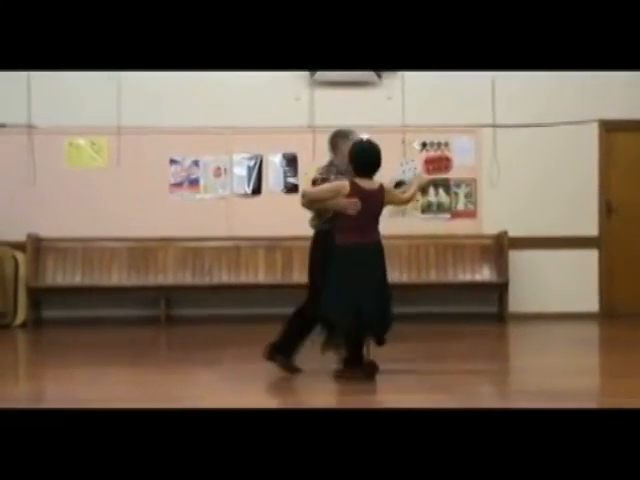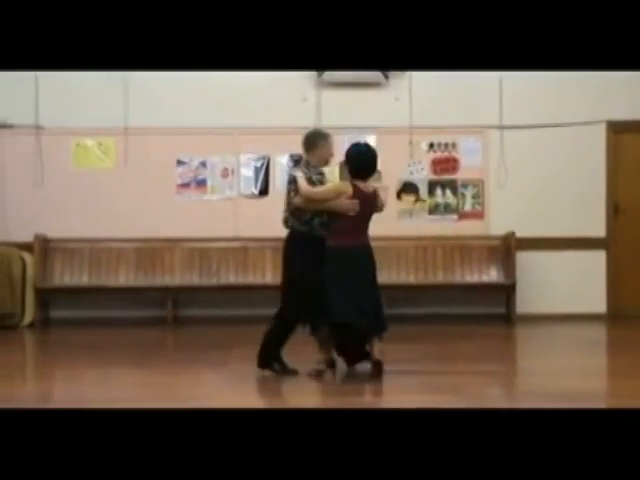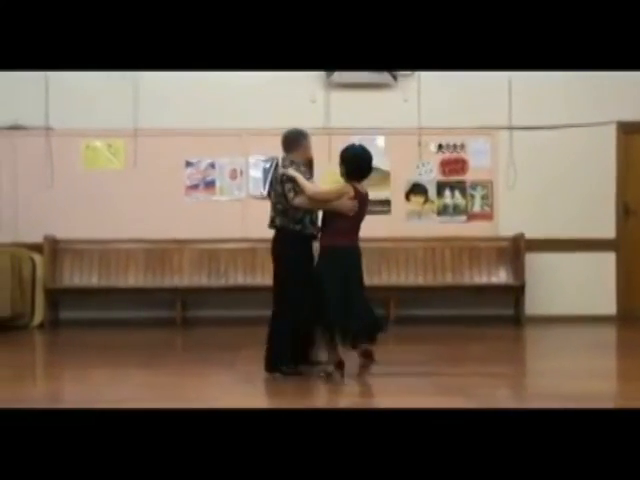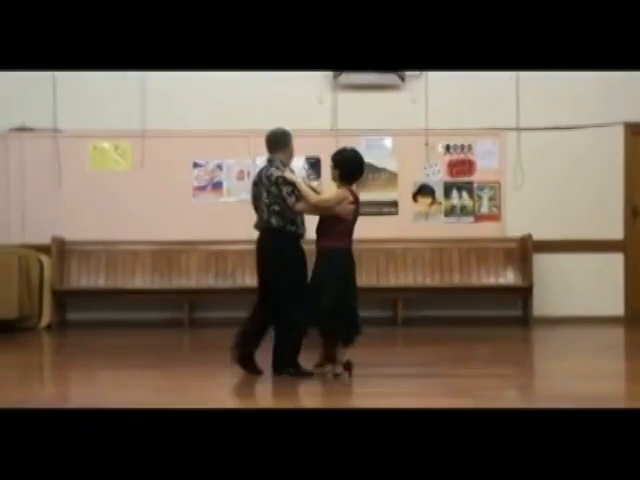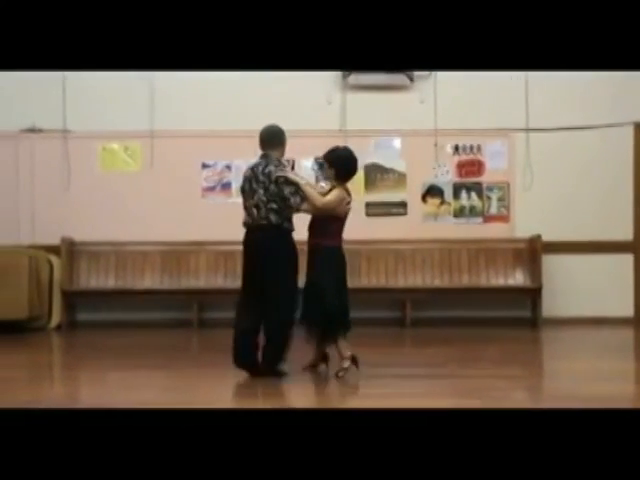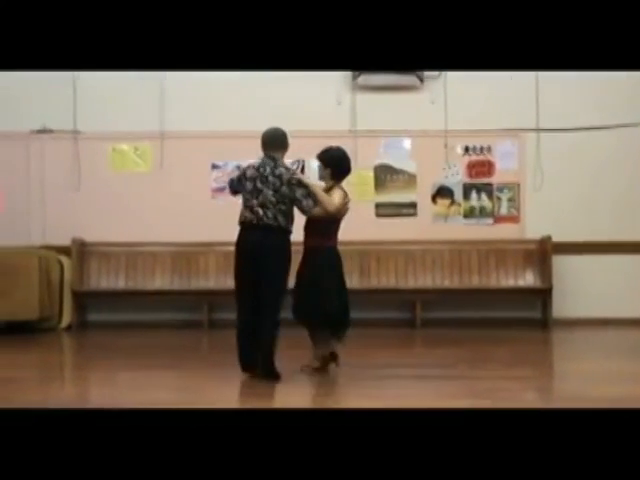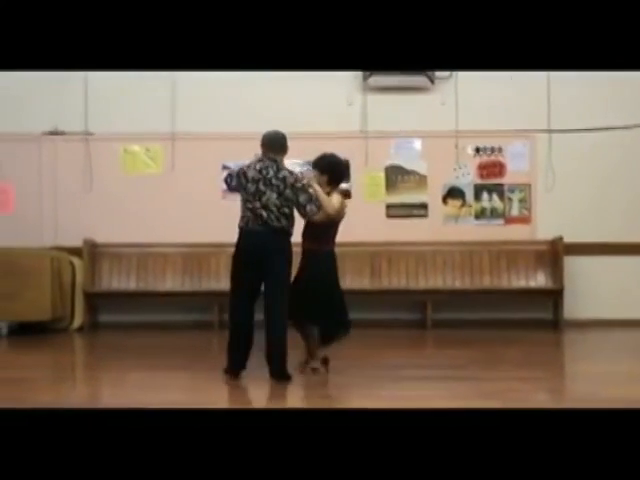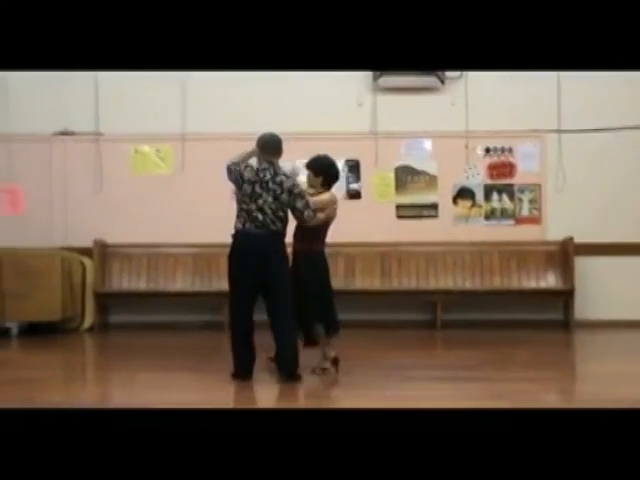
dt=0.2s
person 1, frame 1
left shoulder: (349, 174)
right shoulder: (328, 174)
right elbow: (309, 200)
right wrist: (338, 204)
right hip: (328, 244)
right knee: (318, 302)
right ankle: (280, 350)
person 1, frame 2
left shoulder: (314, 174)
right shoulder: (304, 174)
right elbow: (299, 200)
right wrist: (337, 205)
left hip: (315, 245)
right hip: (302, 245)
left knee: (323, 300)
right knee: (293, 304)
left ankle: (333, 351)
right ankle: (269, 356)
person 1, frame 3
left shoulder: (283, 171)
right shoulder: (289, 172)
right elbow: (299, 201)
right wrist: (337, 204)
left hip: (290, 241)
right hip: (293, 243)
left knee: (292, 299)
right knee: (294, 301)
left ankle: (296, 354)
right ankle: (280, 359)
person 1, frame 4
left shoulder: (262, 174)
right shoulder: (280, 174)
right elbow: (296, 205)
right wrist: (336, 209)
left hip: (268, 241)
right hip: (285, 244)
left knee: (269, 300)
right knee: (293, 303)
left ankle: (245, 349)
right ankle: (287, 361)
person 1, frame 5
left shoulder: (250, 172)
right shoulder: (281, 173)
right elbow: (297, 204)
left hip: (253, 237)
right hip: (277, 239)
left knee: (251, 299)
right knee: (281, 301)
left ankle: (245, 356)
right ankle: (270, 361)
person 1, frame 6
left shoulder: (248, 171)
right shoulder: (290, 176)
left elbow: (233, 186)
right elbow: (309, 208)
left hip: (248, 238)
right hip: (276, 241)
left knee: (247, 301)
right knee: (270, 304)
left ankle: (249, 361)
right ankle: (266, 365)
person 1, frame 7
left shoulder: (248, 173)
right shoulder: (292, 179)
left elbow: (228, 178)
right elbow: (312, 213)
left wrist: (256, 161)
left hip: (249, 241)
right hip: (278, 244)
left knee: (242, 304)
right knee: (277, 306)
left ankle: (236, 363)
right ankle: (278, 367)
person 1, frame 8
left shoulder: (243, 173)
right shoulder: (288, 183)
left elbow: (233, 164)
right elbow: (306, 217)
left wrist: (253, 151)
left hip: (245, 244)
right hip: (273, 246)
left knee: (242, 307)
right knee: (281, 306)
left ankle: (243, 367)
right ankle: (289, 365)
person 2, frame 1
left shoulder: (345, 187)
right shoulder: (383, 191)
left elbow: (307, 193)
right elbow: (405, 198)
right wrist: (417, 184)
left hip: (348, 254)
right hip: (373, 253)
left knee: (342, 308)
right knee: (371, 307)
left ankle: (353, 363)
right ankle: (367, 361)
person 2, frame 2
left shoulder: (345, 189)
right shoulder: (373, 192)
left elbow: (308, 193)
left wrist: (300, 176)
left hip: (341, 256)
right hip: (362, 254)
left knee: (338, 307)
right knee: (366, 306)
left ankle: (350, 359)
right ankle: (375, 357)
person 2, frame 3
left shoulder: (345, 190)
right shoulder: (360, 192)
left elbow: (313, 194)
left wrist: (296, 175)
left hip: (336, 255)
right hip: (349, 254)
left knee: (332, 308)
right knee: (349, 306)
left ankle: (336, 361)
right ankle: (364, 348)
person 2, frame 4
left shoulder: (343, 195)
right shoulder: (346, 195)
left elbow: (315, 201)
right elbow: (322, 203)
left wrist: (296, 180)
left hip: (333, 258)
right hip: (336, 257)
left knee: (329, 310)
right knee: (326, 309)
left ankle: (343, 362)
right ankle: (330, 354)
person 2, frame 5
left shoulder: (339, 194)
right shoulder: (333, 192)
left elbow: (318, 204)
right elbow: (313, 205)
left wrist: (299, 181)
left hip: (328, 256)
right hip: (321, 255)
left knee: (324, 308)
right knee: (316, 308)
left ankle: (347, 356)
right ankle: (320, 355)
person 2, frame 6
left shoulder: (338, 193)
right shoulder: (326, 191)
left elbow: (330, 208)
left wrist: (313, 185)
left hip: (323, 256)
right hip: (314, 254)
left knee: (317, 307)
right knee: (311, 306)
left ankle: (323, 355)
right ankle: (325, 351)
person 2, frame 7
left shoulder: (337, 198)
right shoulder: (322, 197)
left elbow: (329, 211)
left wrist: (315, 188)
left hip: (321, 260)
right hip: (312, 258)
left knee: (313, 309)
right knee: (304, 307)
left ankle: (318, 356)
right ankle: (314, 352)
person 2, frame 8
left shoulder: (329, 199)
right shoulder: (314, 198)
left hip: (311, 260)
right hip: (302, 258)
left knee: (313, 310)
right knee: (297, 307)
left ankle: (329, 357)
